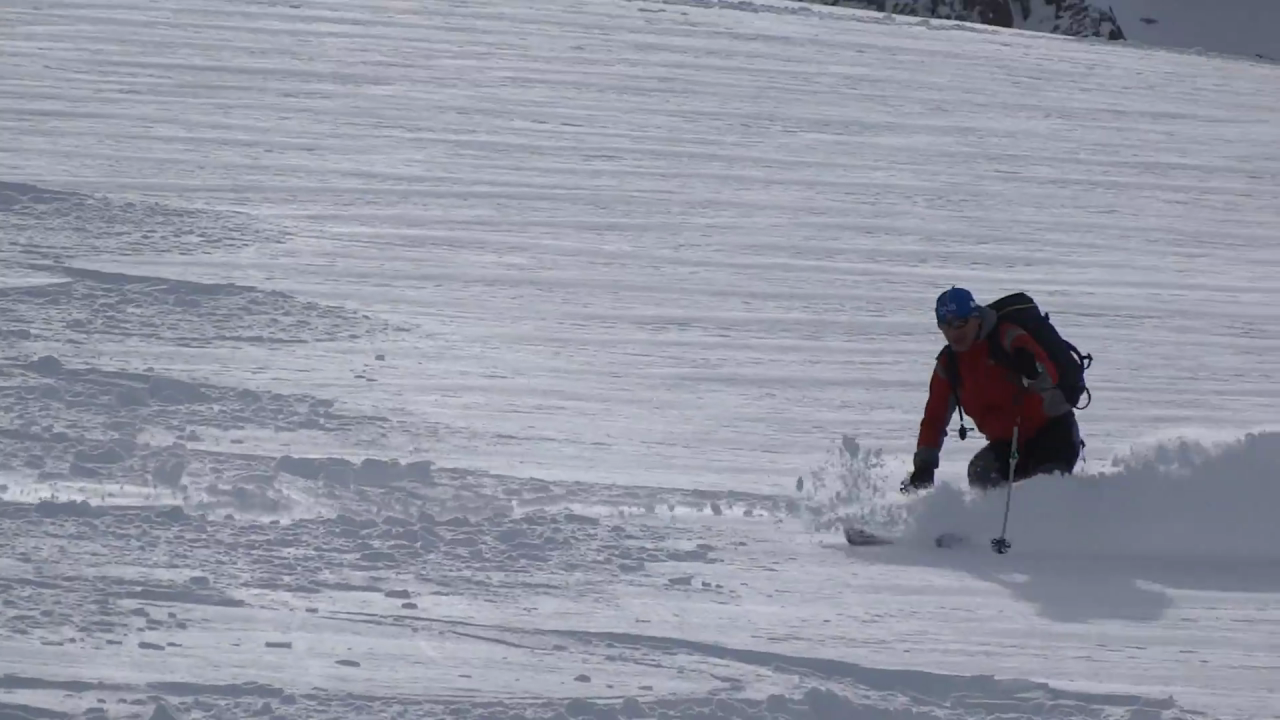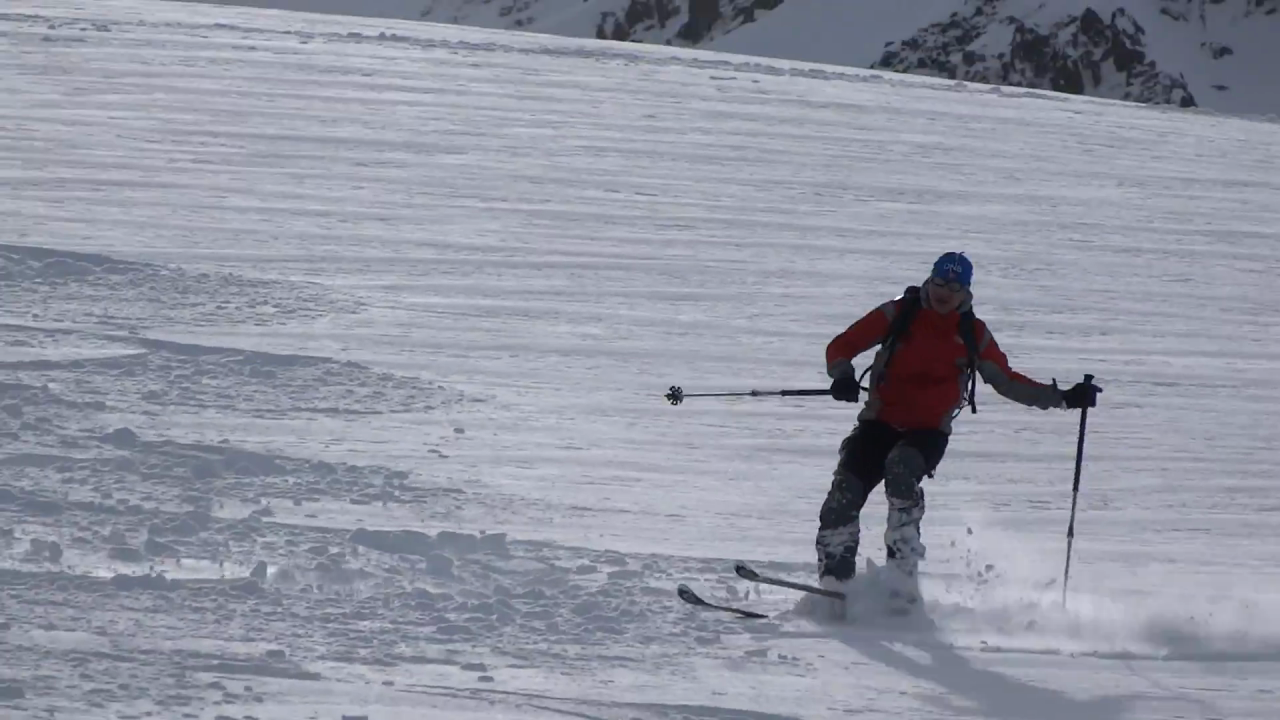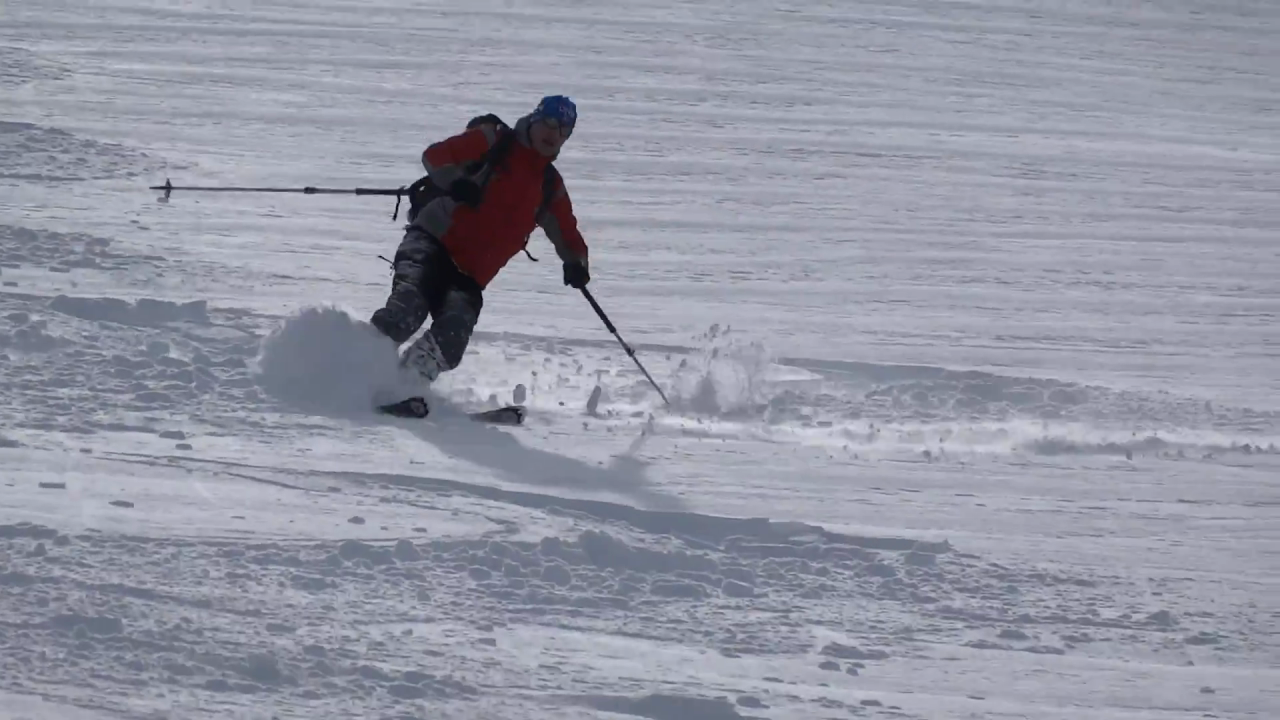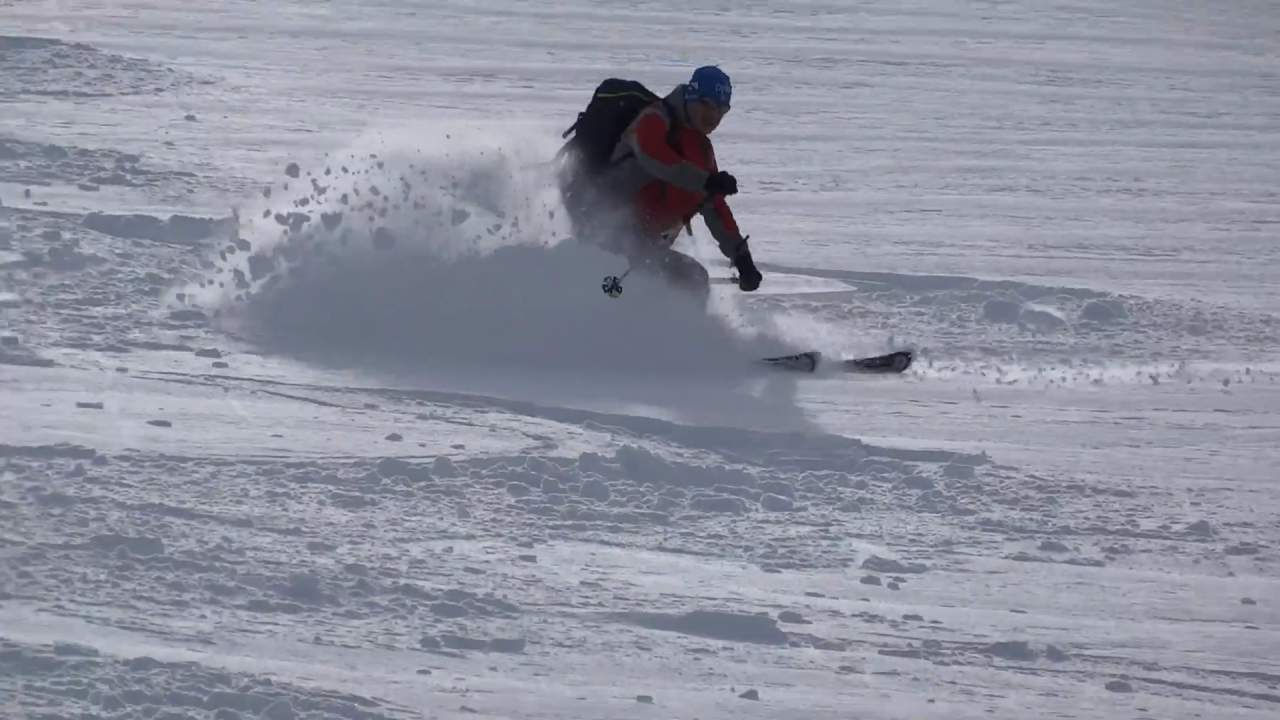
dt=0.5s
person 1, frame 1
left shoulder: (1009, 339)
right shoulder: (948, 366)
left elbow: (1049, 378)
right elbow: (934, 420)
left wrist: (1031, 373)
right wrist: (924, 466)
left hip: (1052, 428)
right hip: (1008, 444)
right knee: (981, 471)
person 1, frame 2
left shoulder: (973, 333)
right shoulder: (900, 314)
left elbow: (1008, 382)
right elbow: (839, 346)
left wrist: (1065, 396)
right wrist: (842, 374)
left hip: (927, 432)
right hip: (877, 424)
left knee: (900, 472)
right knee: (844, 493)
left ankle: (903, 574)
right ankle: (834, 581)
person 1, frame 3
left shoulder: (551, 185)
right shoulder: (493, 140)
left elbow: (568, 236)
right elbow: (434, 155)
left wrist: (576, 263)
right wrist: (457, 182)
left hip: (469, 274)
right hip: (430, 242)
left knee: (452, 338)
right knee: (409, 307)
person 1, frame 4
left shoulder: (702, 148)
right shoulder: (656, 119)
left elbow: (716, 209)
right elbow: (651, 157)
left wrist: (742, 256)
right wrist: (706, 181)
left hip: (642, 239)
right hip: (603, 221)
